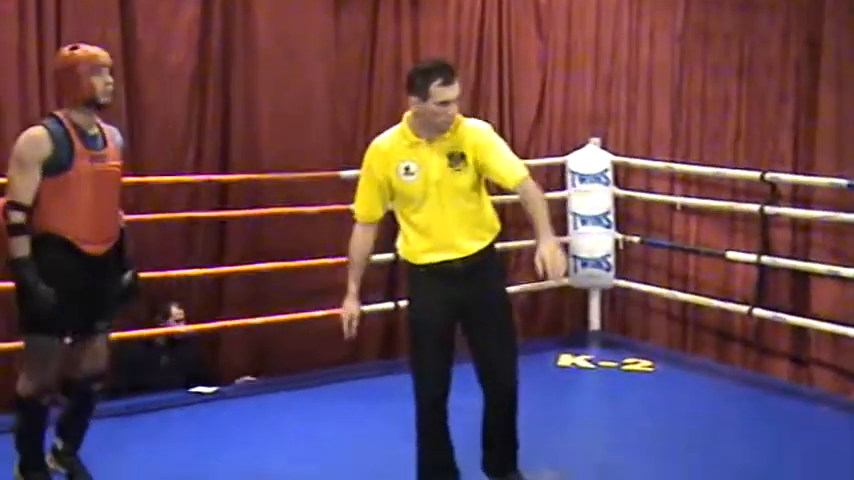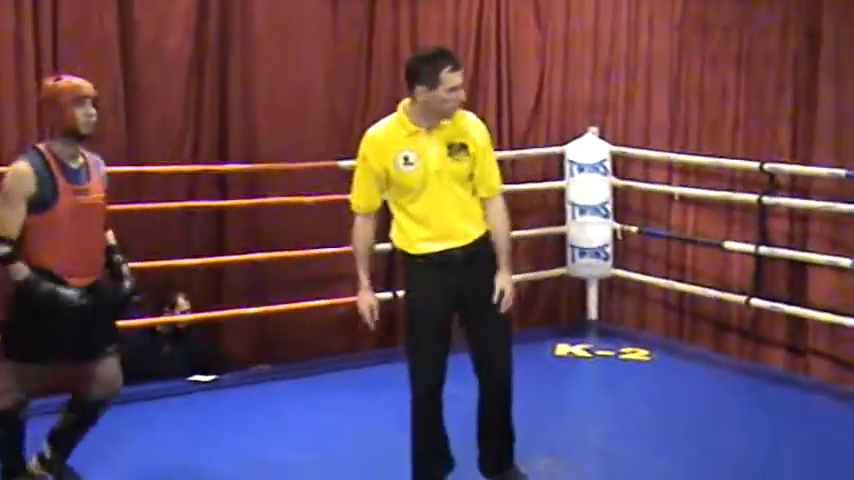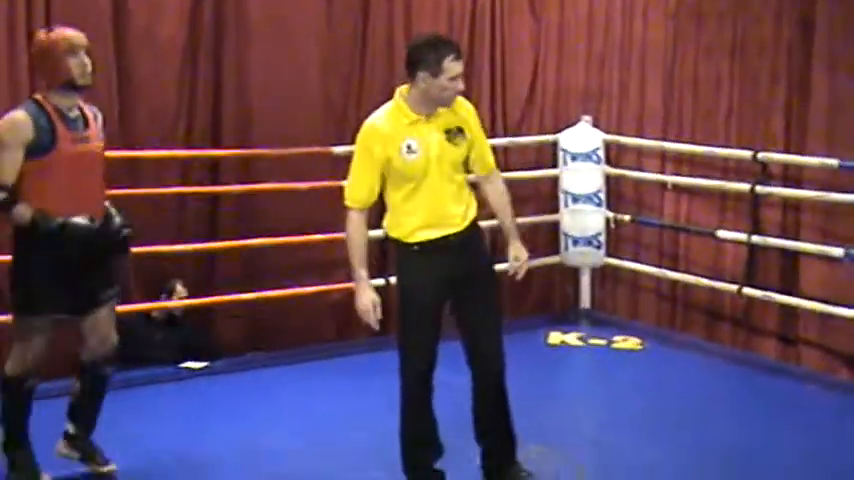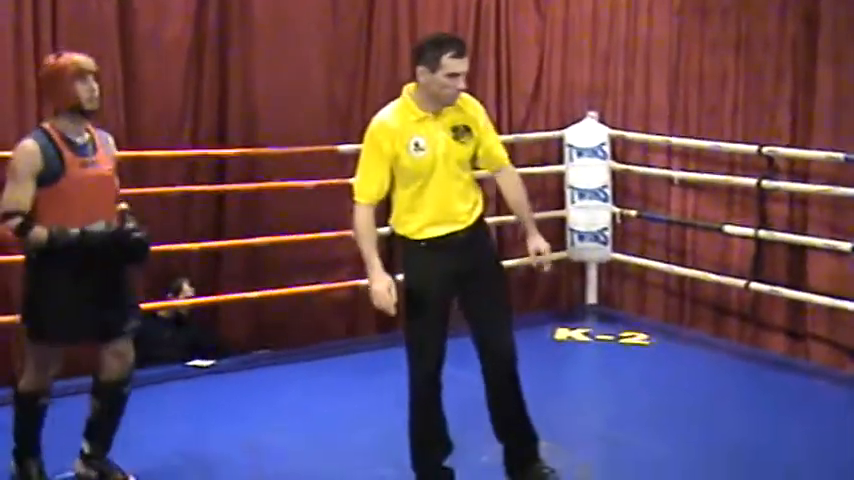
dt=0.2s
person 1, frame 1
left shoulder: (477, 134)
right shoulder: (383, 152)
left elbow: (523, 185)
right elbow: (365, 225)
left wrist: (547, 236)
right wrist: (353, 291)
left hip: (482, 270)
right hip: (428, 279)
left knee: (502, 377)
right knee: (432, 390)
person 1, frame 2
left shoulder: (470, 126)
right shoulder: (379, 140)
left elbow: (492, 199)
right elbow: (364, 215)
left wrist: (505, 267)
right wrist: (364, 284)
left hip: (477, 260)
right hip: (425, 268)
left knee: (497, 369)
right knee: (427, 380)
person 1, frame 3
left shoulder: (463, 112)
right shoulder: (378, 130)
left elbow: (488, 177)
right elbow: (357, 209)
left wrist: (513, 239)
right wrist: (361, 282)
left hip: (469, 245)
right hip: (418, 256)
left knee: (490, 357)
right knee: (417, 367)
person 1, frame 4
left shoulder: (470, 111)
right shoulder: (387, 126)
left elbow: (502, 170)
right elbow: (364, 204)
left wrist: (532, 230)
right wrist: (375, 272)
left hip: (475, 242)
right hip: (424, 253)
left knee: (501, 353)
right knee: (425, 365)
person 2, frame 1
left shoulder: (112, 138)
right shoulder: (40, 140)
left wrist: (125, 260)
left hip: (100, 263)
right hip: (55, 263)
left knee: (92, 363)
right knee: (41, 370)
person 2, frame 2
left shoulder: (95, 166)
left wrist: (120, 273)
right wrist: (42, 293)
left hip: (89, 290)
right hip: (42, 294)
left knee: (106, 384)
person 2, frame 3
left shoulder: (93, 117)
left wrist: (112, 221)
right wrist: (51, 226)
left hip: (88, 247)
right hip: (42, 247)
left knee: (103, 340)
left ankle: (77, 436)
person 2, frame 4
left shoulder: (104, 141)
left wrist: (128, 232)
right wrist: (70, 240)
left hip: (106, 267)
right hip: (57, 269)
left knee: (121, 362)
right knee: (42, 370)
